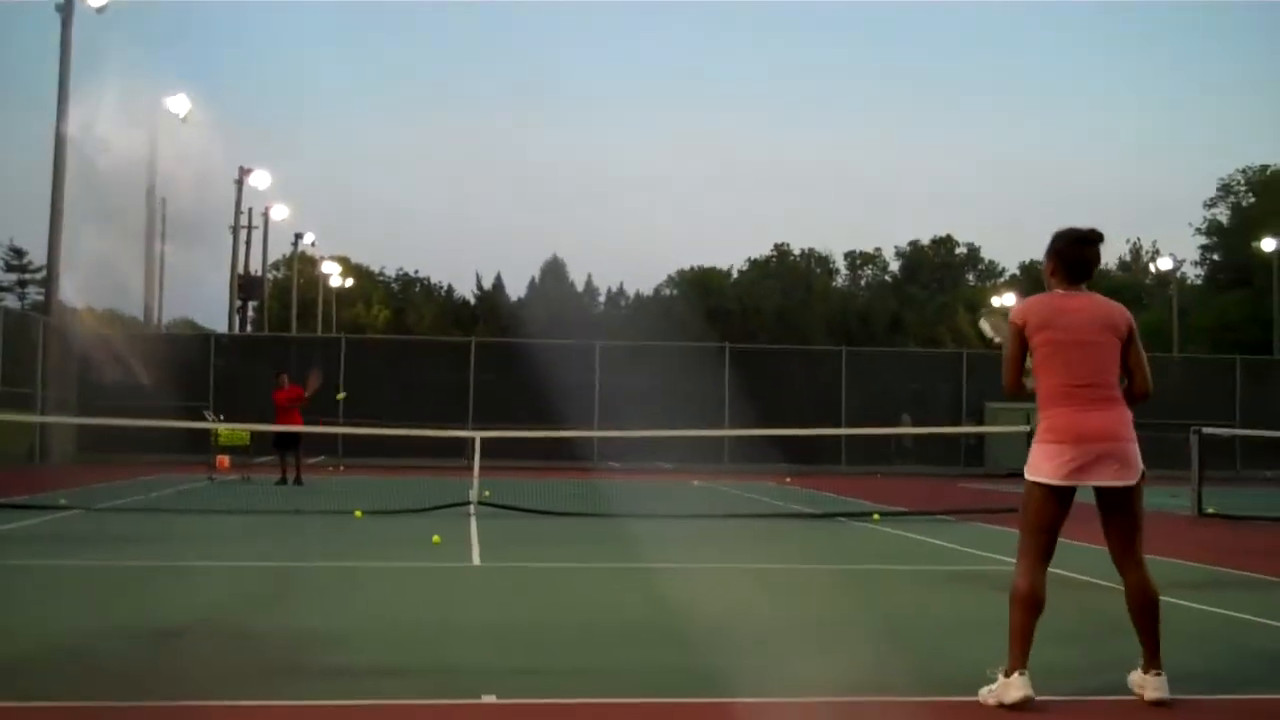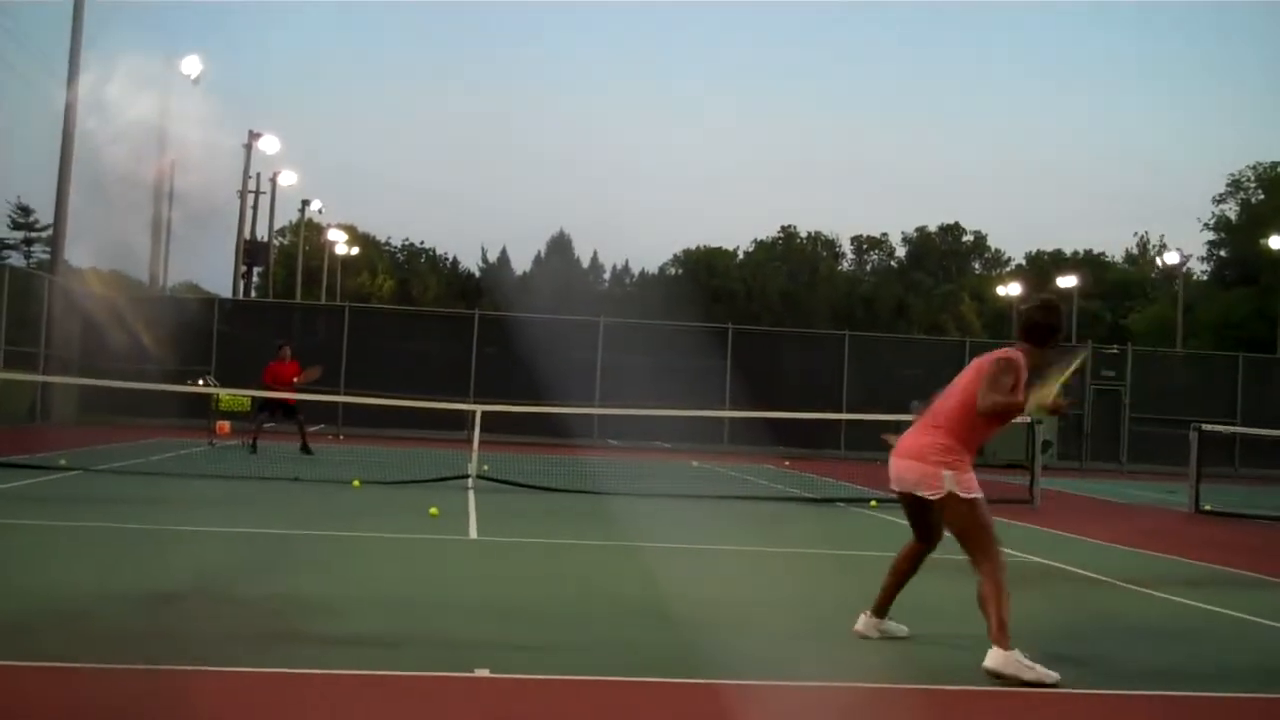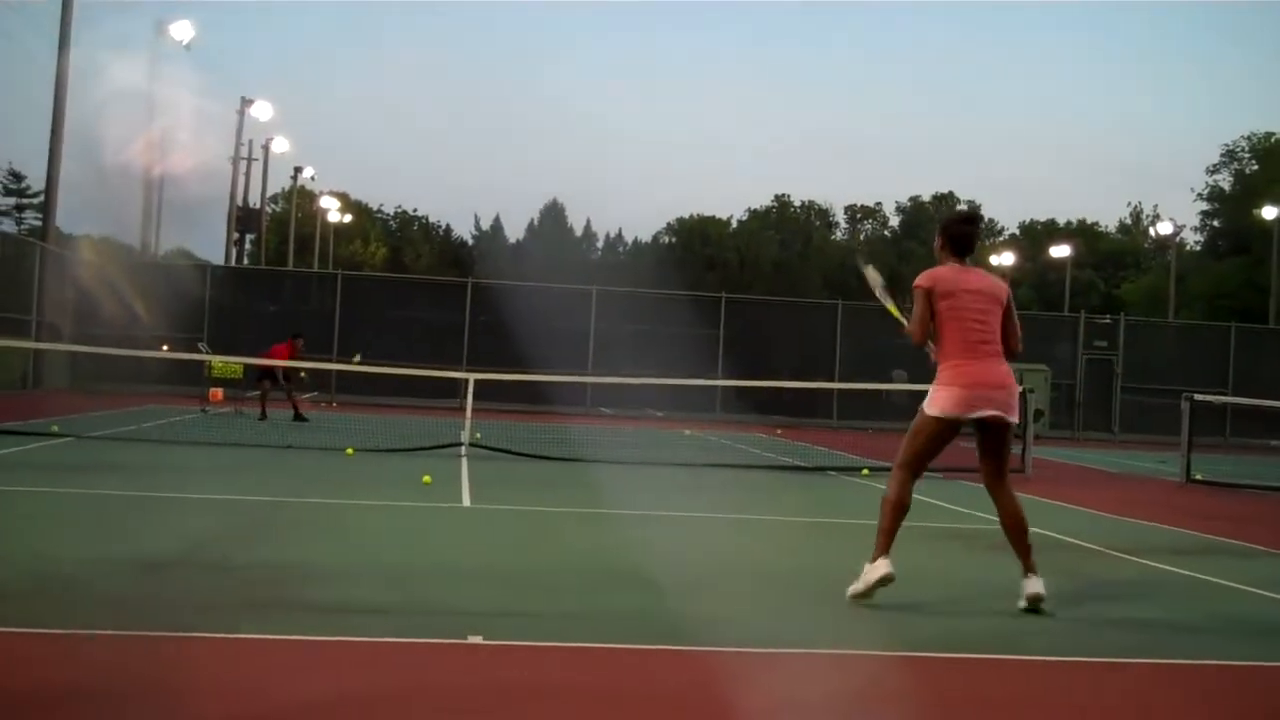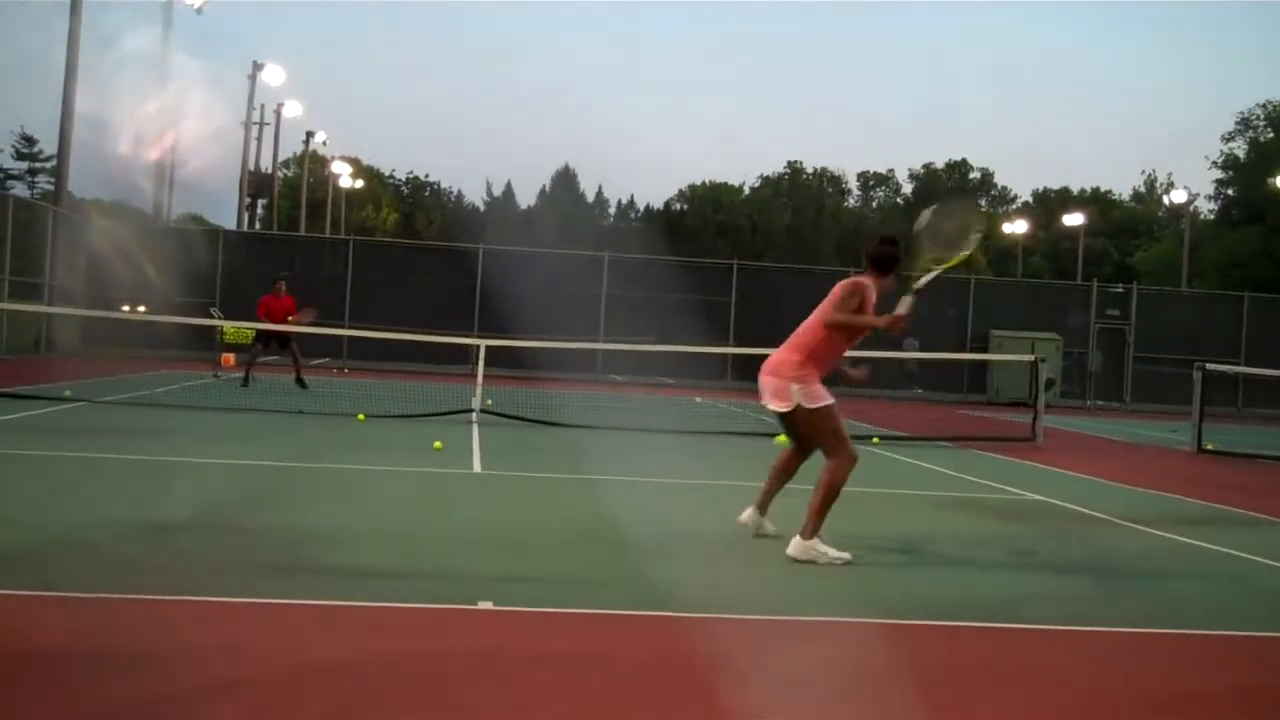
dt=1s
person 1, frame 1
left shoulder: (1026, 311)
right shoulder: (1119, 314)
left elbow: (1011, 384)
right elbow: (1142, 388)
left hip: (1059, 441)
right hip: (1115, 439)
left knee: (1031, 560)
right knee: (1130, 561)
left ankle: (1015, 675)
right ankle: (1152, 673)
person 1, frame 2
left shoulder: (994, 358)
right shoulder: (1010, 363)
right elbow: (985, 405)
left wrist: (910, 432)
left hip: (907, 454)
right hip: (939, 463)
left knee: (926, 539)
right knee: (988, 561)
left ankle: (874, 618)
right ankle: (1002, 652)
person 1, frame 3
left shoulder: (929, 279)
right shoulder: (998, 285)
left elbow: (919, 338)
right elbow: (1013, 349)
left wrist: (914, 324)
left hip: (956, 387)
right hip: (1000, 386)
left knee: (903, 472)
right knee: (999, 486)
left ankle: (879, 561)
right ankle: (1031, 577)
person 1, frame 4
left shoulder: (857, 286)
right shoulder: (860, 288)
right elbow: (830, 320)
left wrist: (841, 369)
right wrist: (877, 323)
left hip: (776, 371)
right hip: (794, 378)
left knee: (804, 444)
right knee: (843, 457)
left ankle: (756, 513)
right ankle: (806, 540)
